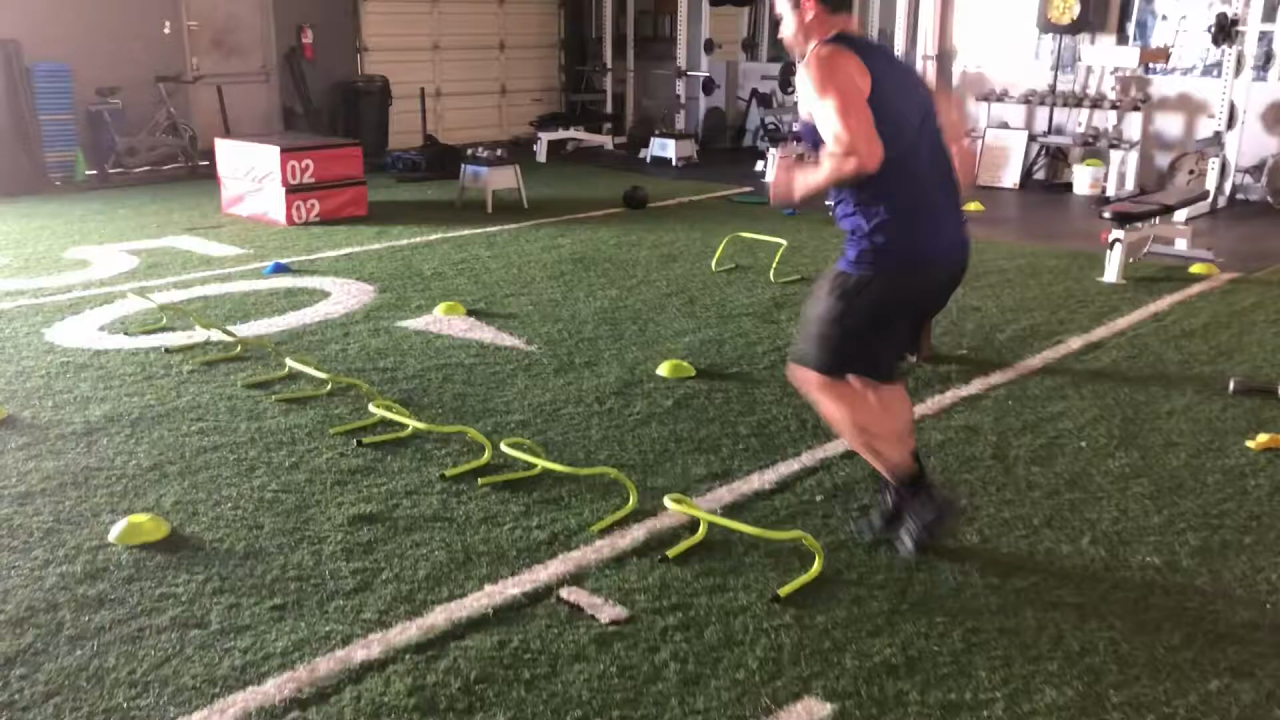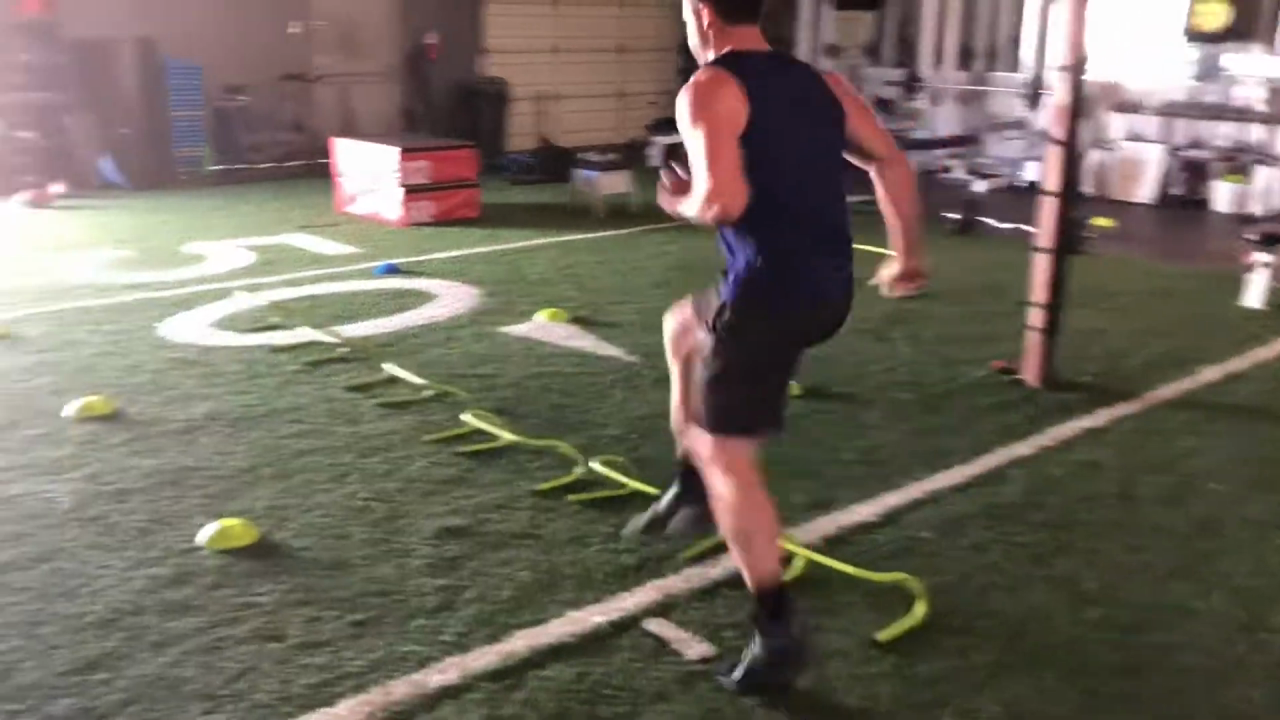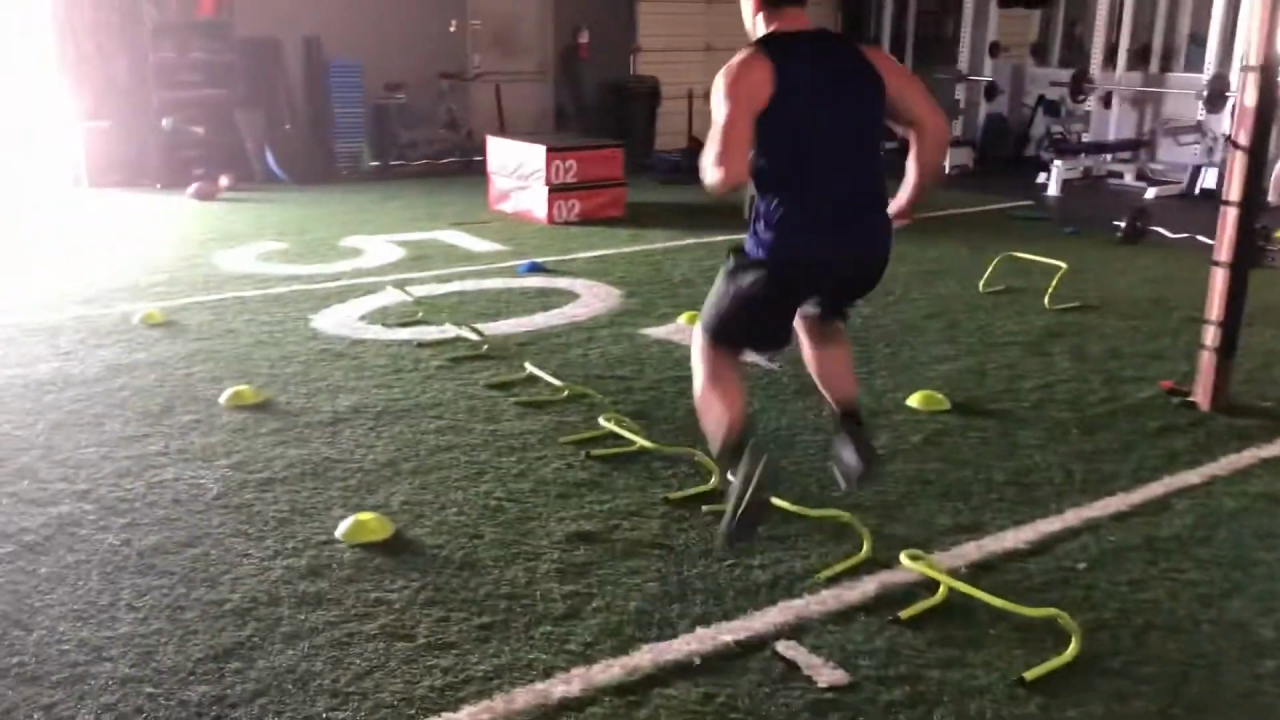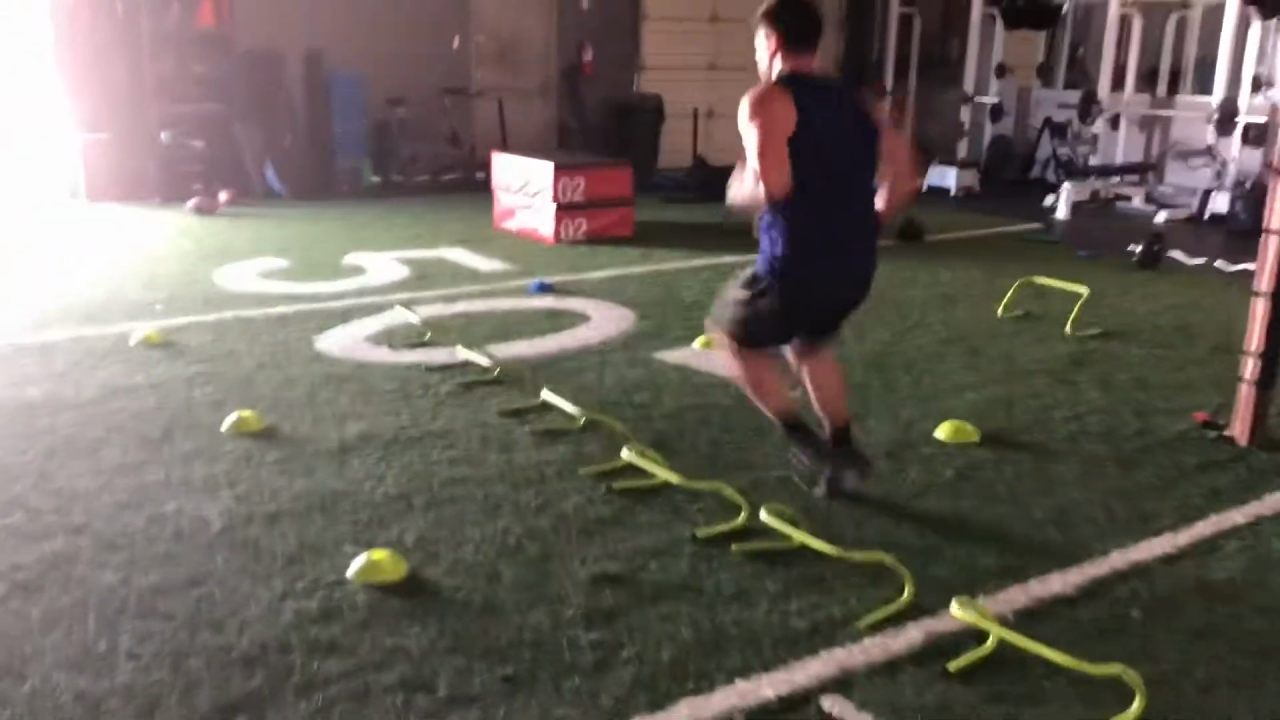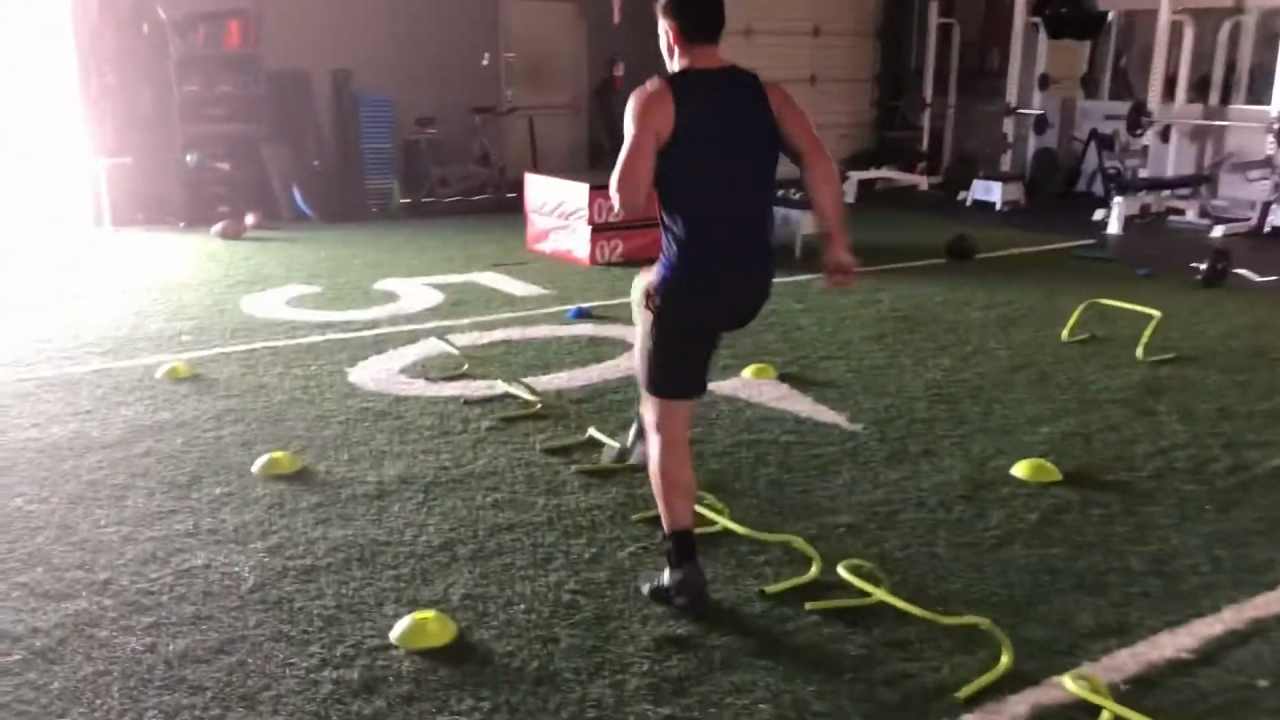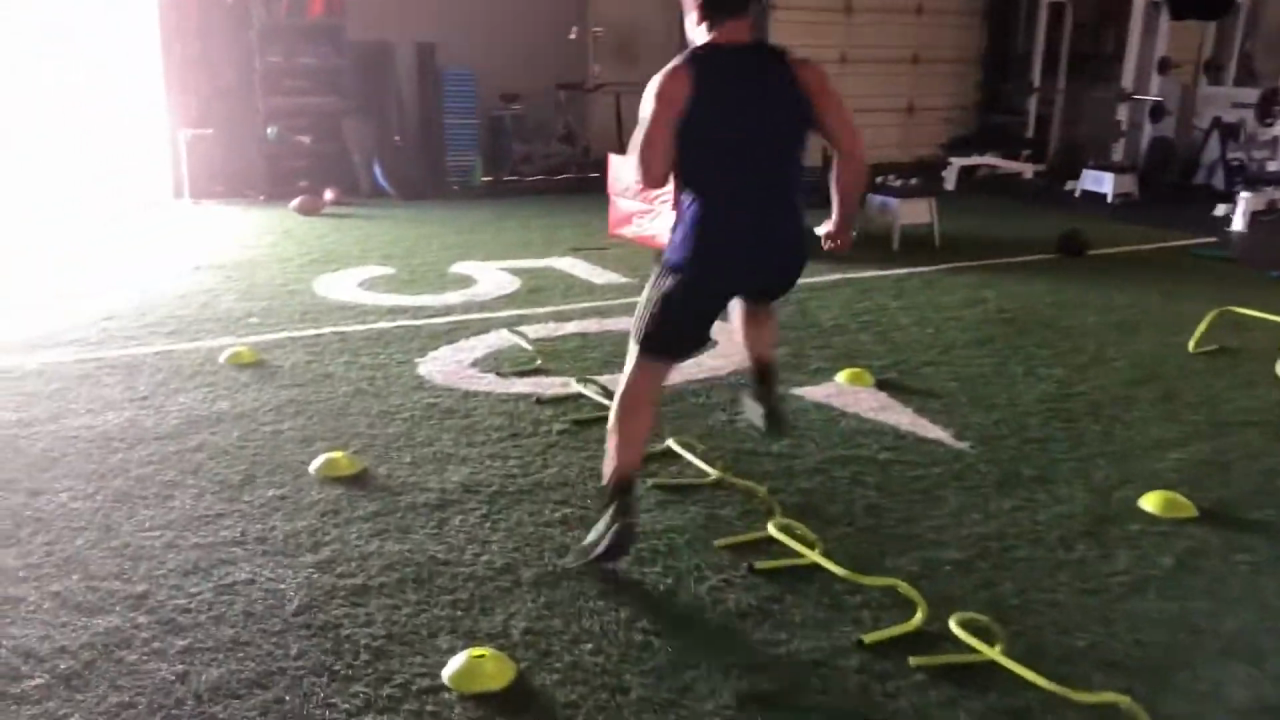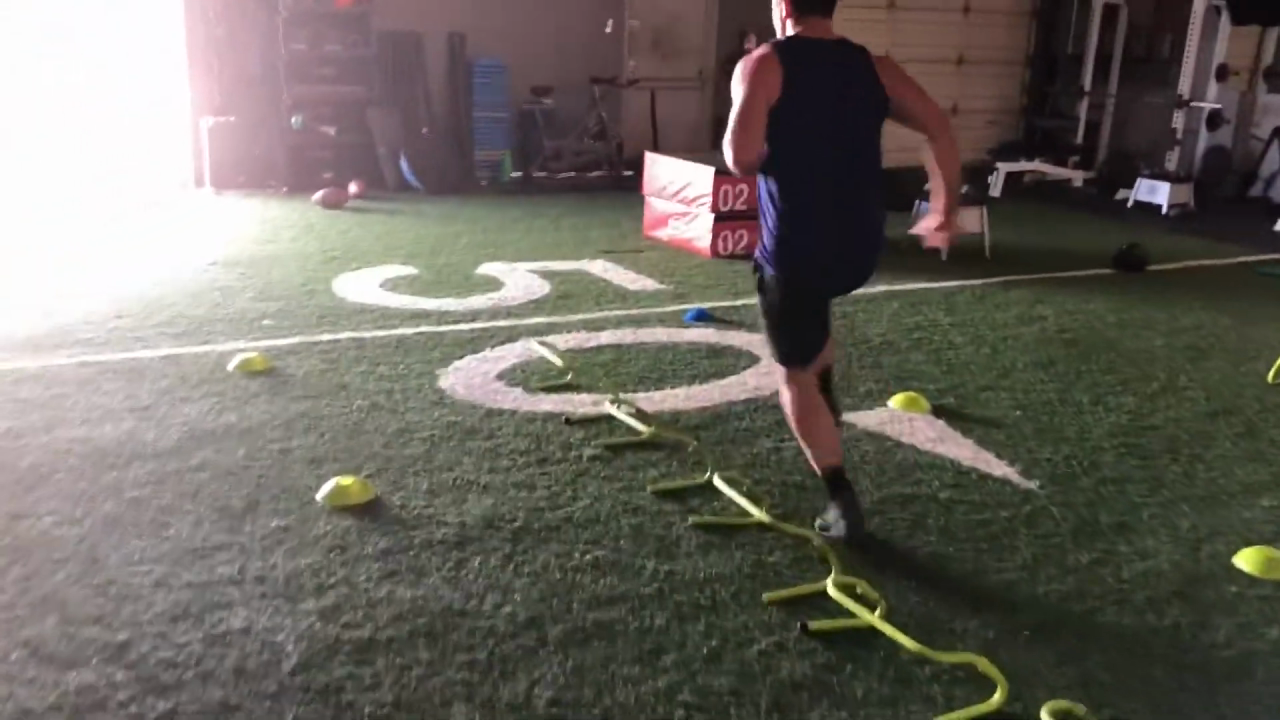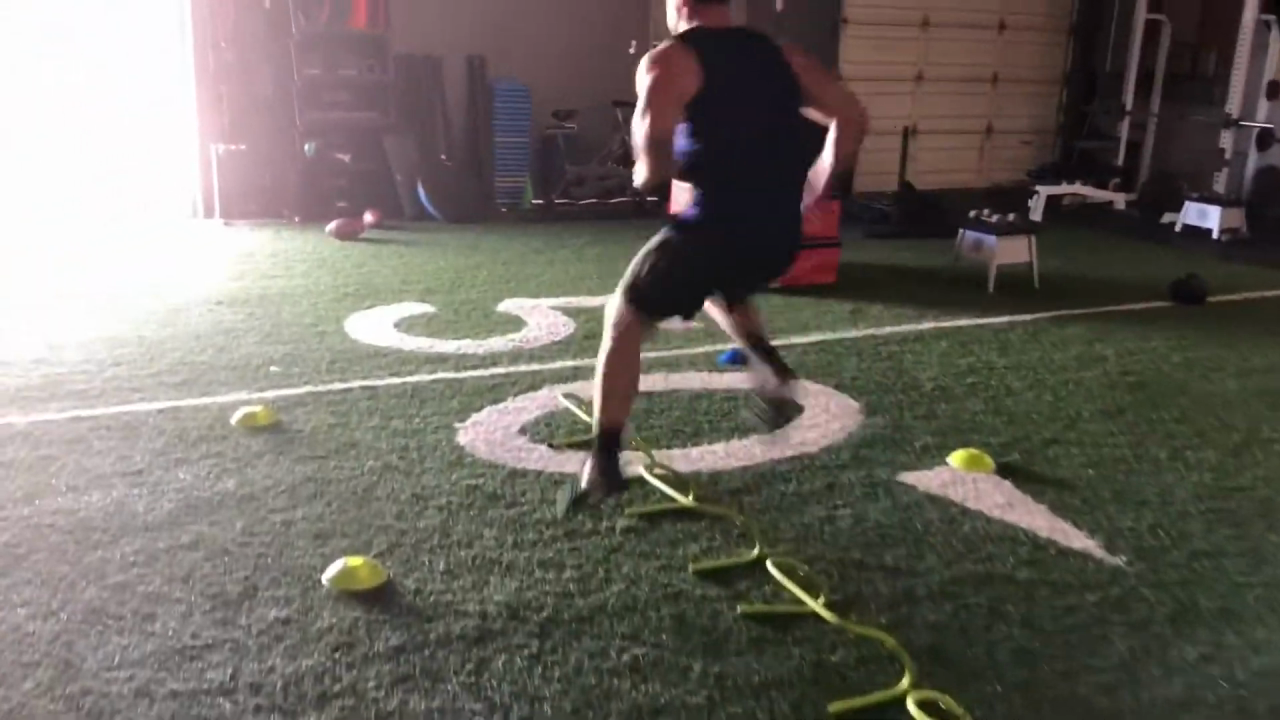
dt=0.5s
person 1, frame 1
left shoulder: (824, 65)
right shoulder: (896, 69)
left elbow: (862, 156)
right elbow: (957, 161)
left wrist: (801, 182)
left hip: (890, 254)
right hip: (946, 250)
left knee: (818, 378)
right knee: (870, 377)
left ankle: (916, 494)
right ankle: (900, 502)
person 1, frame 2
left shoulder: (708, 89)
right shoulder: (820, 83)
left elbow: (725, 201)
right elbow: (888, 161)
left wrist: (682, 202)
right wrist: (905, 251)
left hip: (769, 293)
right hip: (827, 291)
left knee: (728, 462)
right knee: (683, 332)
left ankle: (778, 634)
right ankle: (689, 487)
person 1, frame 3
left shoulder: (749, 69)
right shoulder: (865, 59)
left elbow: (722, 173)
right elbow: (934, 128)
left wrist: (729, 163)
right wrist: (911, 198)
left hip: (788, 250)
right hip: (866, 250)
left knee: (712, 353)
right knee: (815, 314)
left ankle: (743, 469)
right ankle: (852, 432)
person 1, frame 4
left shoulder: (766, 103)
right shoulder: (856, 104)
left elbow: (772, 185)
right elbow: (903, 181)
left wrist: (740, 190)
left hip: (796, 272)
right hip: (854, 272)
left knee: (731, 335)
right knee: (810, 349)
left ankle: (809, 443)
right ankle: (843, 452)
person 1, frame 5
left shoulder: (656, 99)
right shoulder: (767, 95)
left elbow: (627, 198)
right elbow: (822, 169)
left wrist: (646, 199)
right wrist: (837, 248)
left hip: (693, 280)
right hip: (753, 280)
left knee: (666, 421)
right knee: (648, 293)
left ankle: (682, 571)
right ankle: (657, 427)
person 1, frame 6
left shoulder: (675, 79)
right shoulder: (799, 74)
left elbow: (649, 173)
right elbow: (851, 151)
right wrist: (842, 221)
left hip: (705, 251)
right hip: (782, 255)
left knee: (641, 378)
left ankle: (619, 515)
right ankle: (764, 390)
person 1, frame 7
left shoulder: (763, 66)
right shoulder: (876, 68)
left elbow: (740, 156)
right elbow: (940, 131)
left wrist: (755, 169)
right wrist: (944, 210)
left hip: (795, 247)
right hip: (862, 245)
left knee: (798, 377)
left ankle: (843, 503)
right ankle: (826, 386)
person 1, frame 8
left shoulder: (669, 59)
right shoulder: (780, 56)
left elbow: (650, 136)
right elbow: (851, 117)
left wrist: (653, 170)
right wrist: (823, 178)
left hip: (717, 232)
right hip: (780, 236)
left knee: (623, 327)
right knee: (716, 286)
left ankle: (604, 466)
right ankle: (770, 369)
